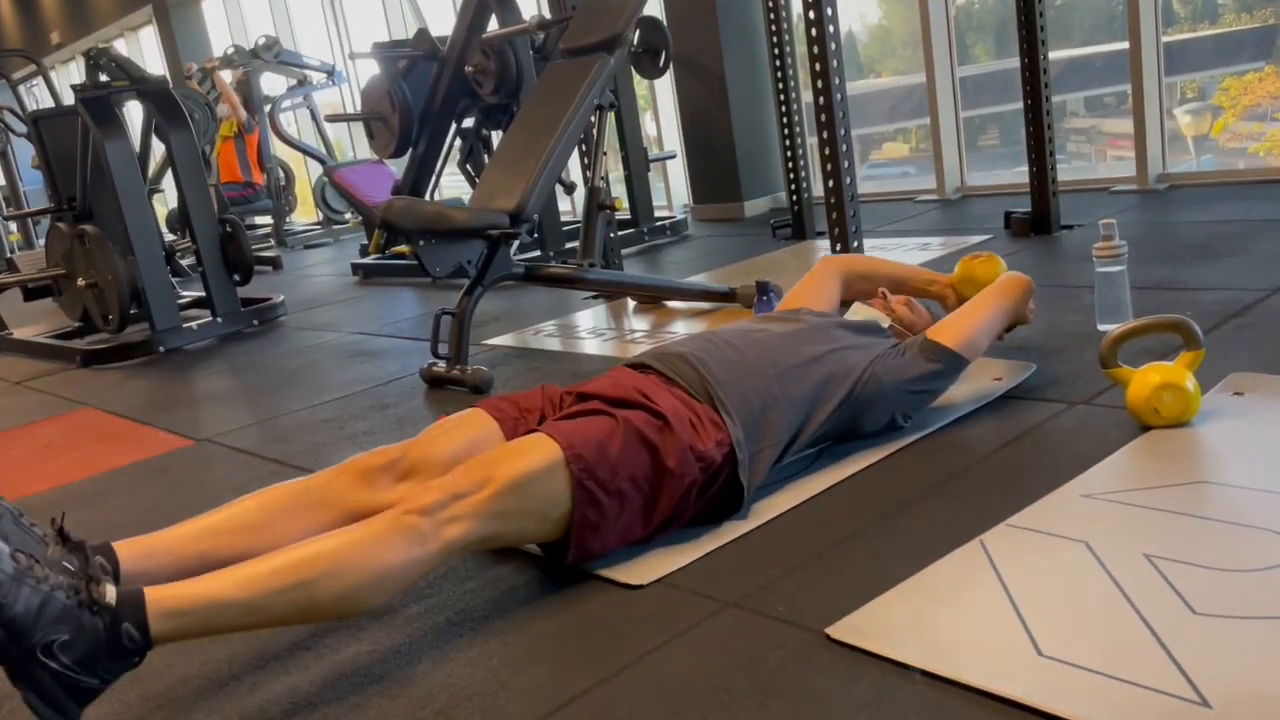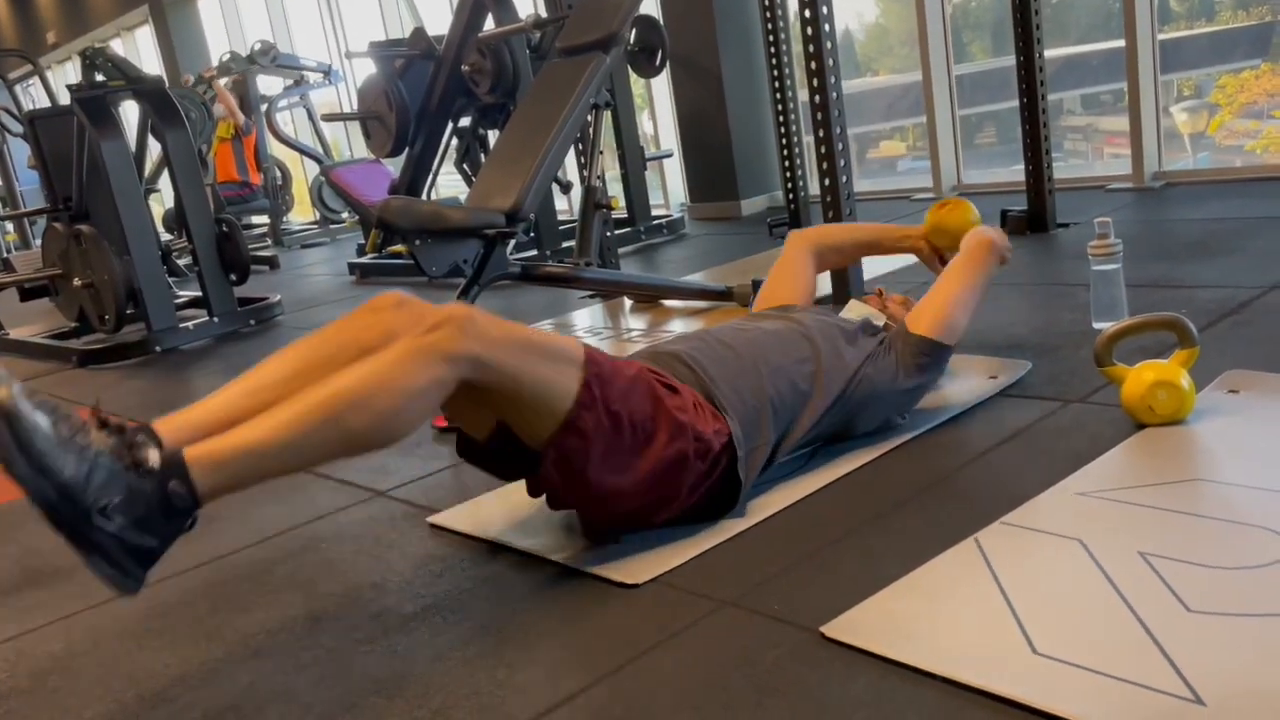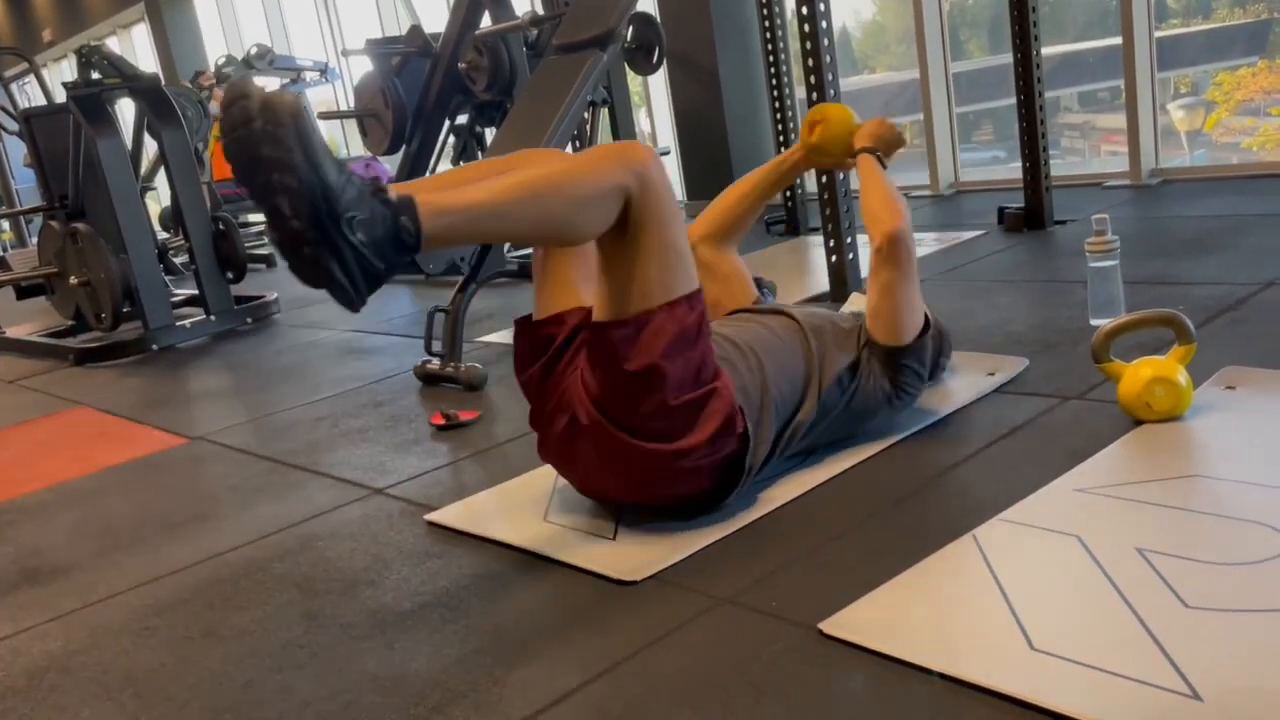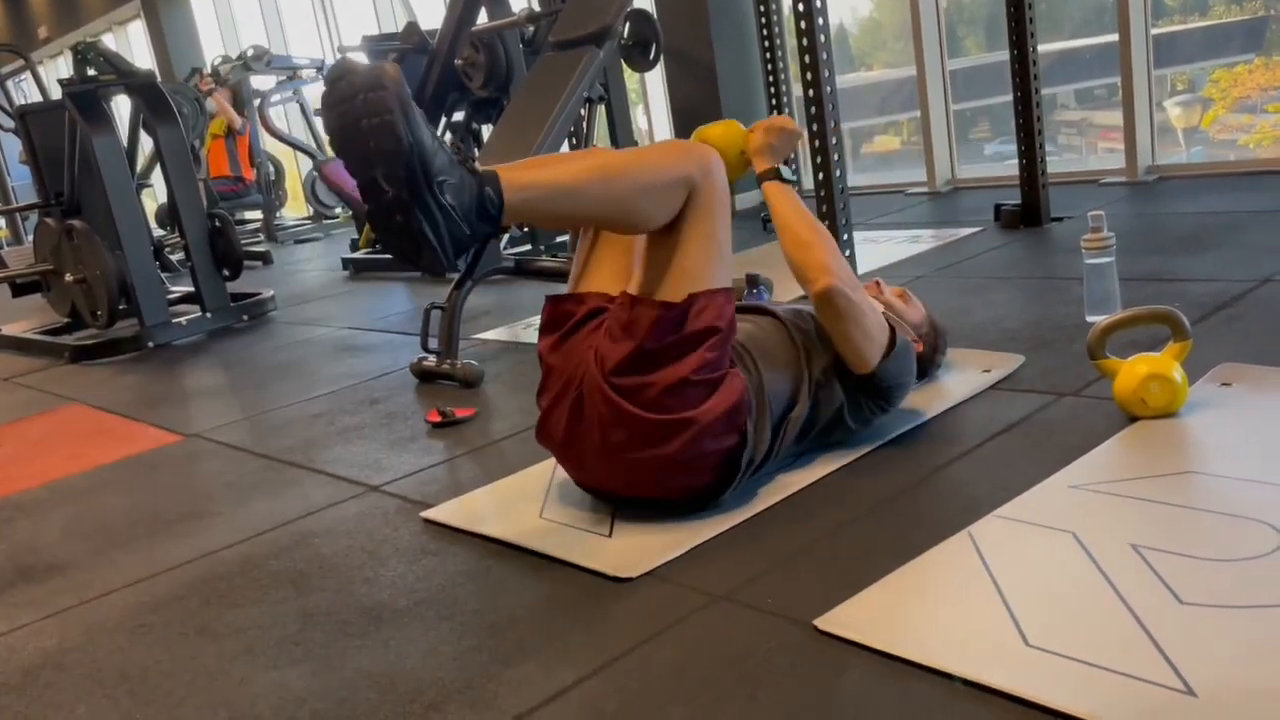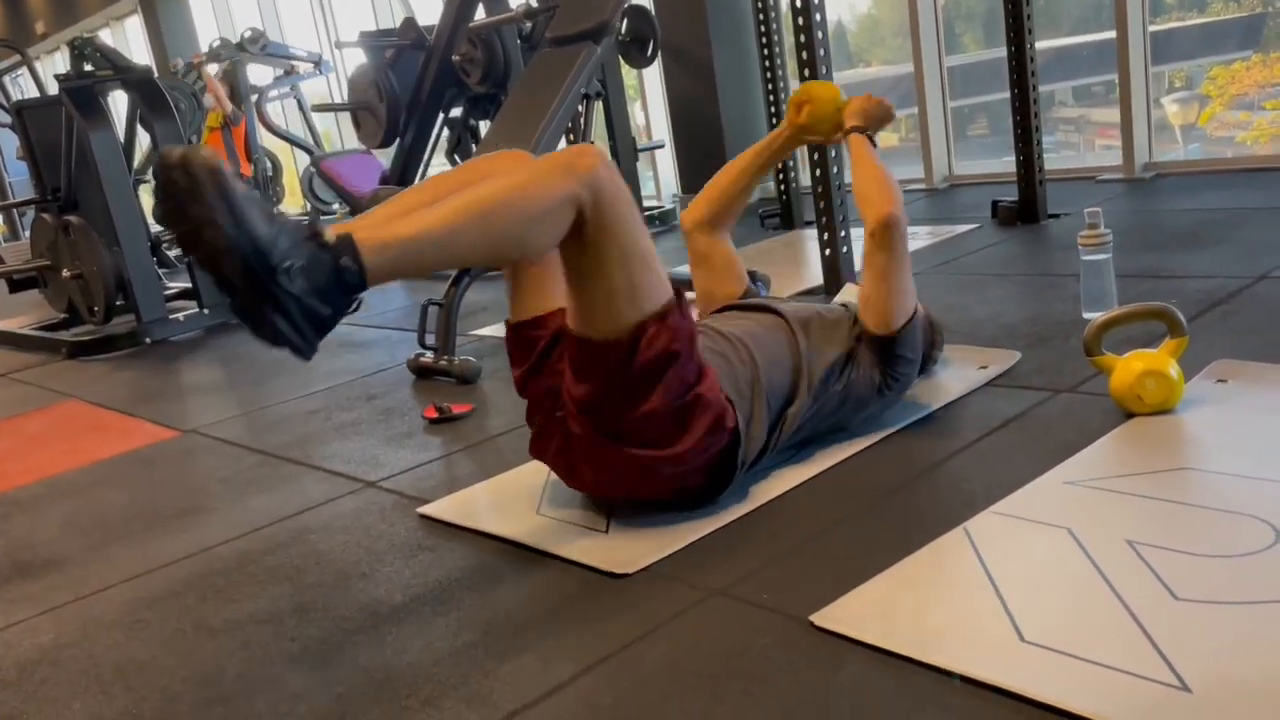
dt=0.4s
person 1, frame 1
left shoulder: (901, 373)
right shoulder: (819, 327)
left elbow: (1012, 293)
right elbow: (835, 261)
left wrist: (999, 292)
right wrist: (935, 275)
left hip: (686, 441)
right hip: (622, 391)
left knee: (442, 516)
right knee: (385, 474)
left ankle: (109, 628)
right ankle: (99, 571)
person 1, frame 2
left shoulder: (897, 363)
right shoulder: (805, 321)
left elbow: (975, 270)
right elbow: (804, 240)
left wrist: (977, 240)
right wrist: (912, 237)
left hip: (681, 453)
right hip: (621, 413)
left knee: (455, 338)
right knee: (397, 313)
left ankle: (162, 489)
right ankle: (147, 452)
person 1, frame 3
left shoulder: (893, 372)
right shoulder: (777, 326)
left elbow: (896, 242)
right elbow: (707, 236)
left wrist: (866, 161)
right wrist: (800, 156)
left hip: (674, 442)
right hip: (583, 418)
left knee: (632, 164)
right knee: (560, 166)
left ankle: (377, 232)
right ankle: (370, 225)
person 1, frame 4
left shoulder: (883, 371)
right shoulder: (777, 329)
left elbow: (830, 286)
right elbow: (690, 254)
left wrist: (767, 171)
right wrist: (736, 166)
left hip: (672, 426)
right hip: (586, 411)
left knee: (692, 164)
right knee: (615, 171)
left ankle: (465, 199)
right ankle: (454, 201)
person 1, frame 5
left shoulder: (878, 360)
right shoulder: (772, 320)
left elbow: (887, 229)
right elbow: (703, 220)
left wrist: (856, 135)
right wrist: (789, 136)
left hip: (673, 431)
right hip: (575, 414)
left knee: (584, 170)
right knee: (509, 172)
left ankle: (324, 275)
right ankle: (306, 259)
